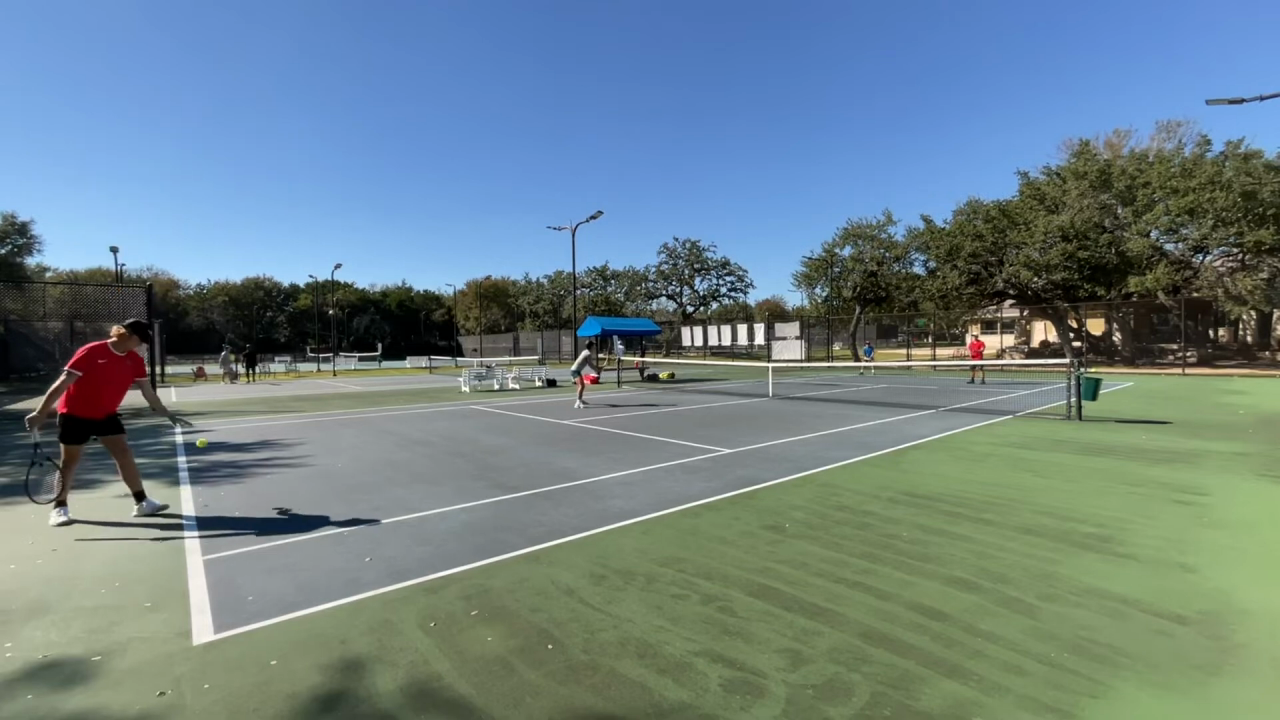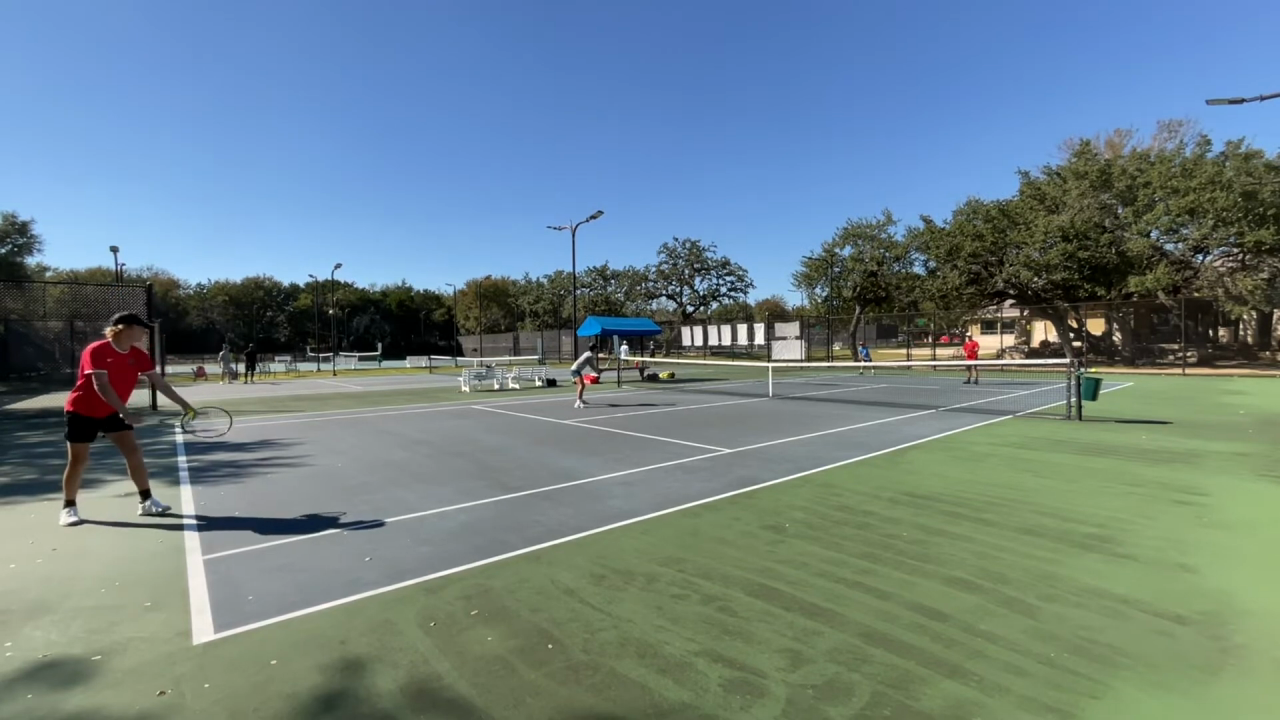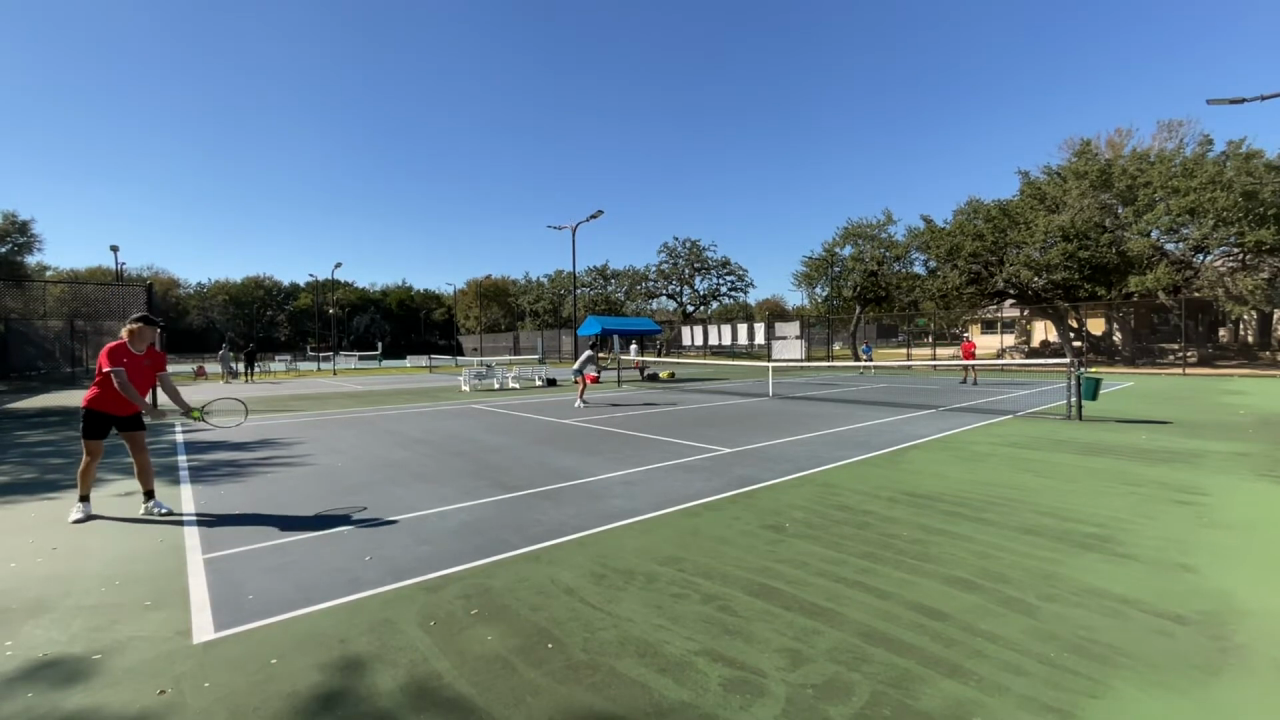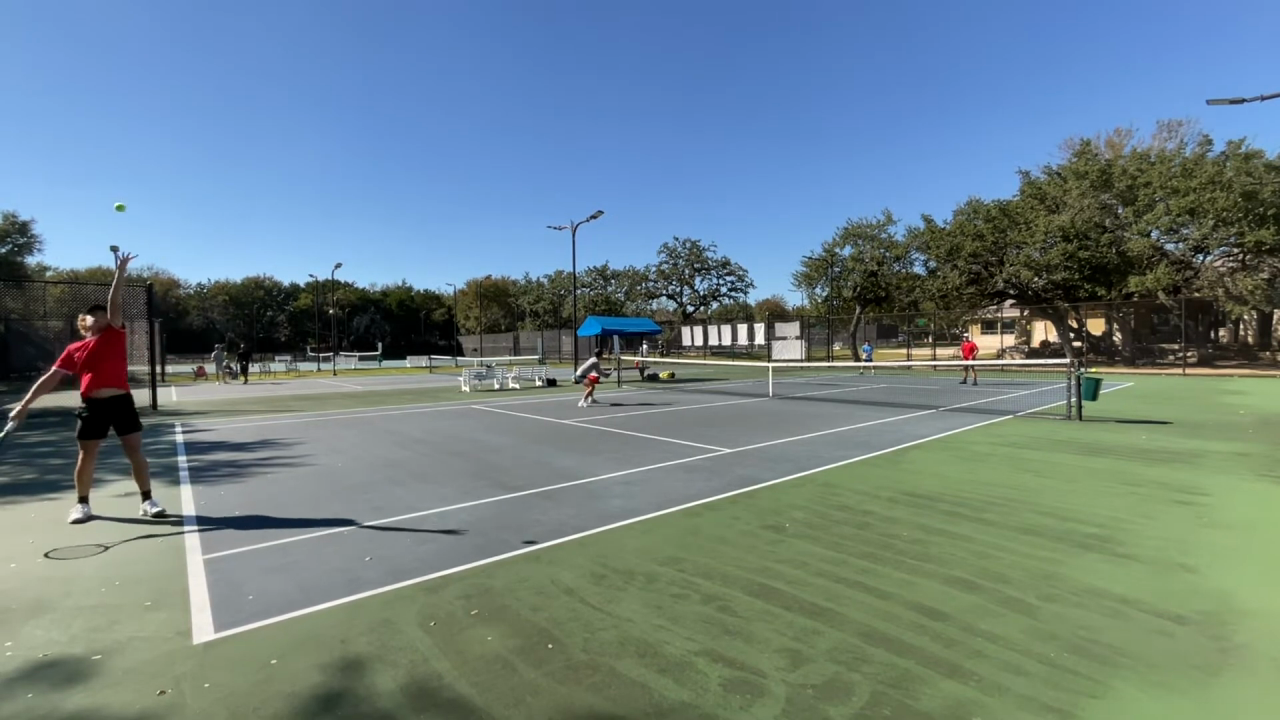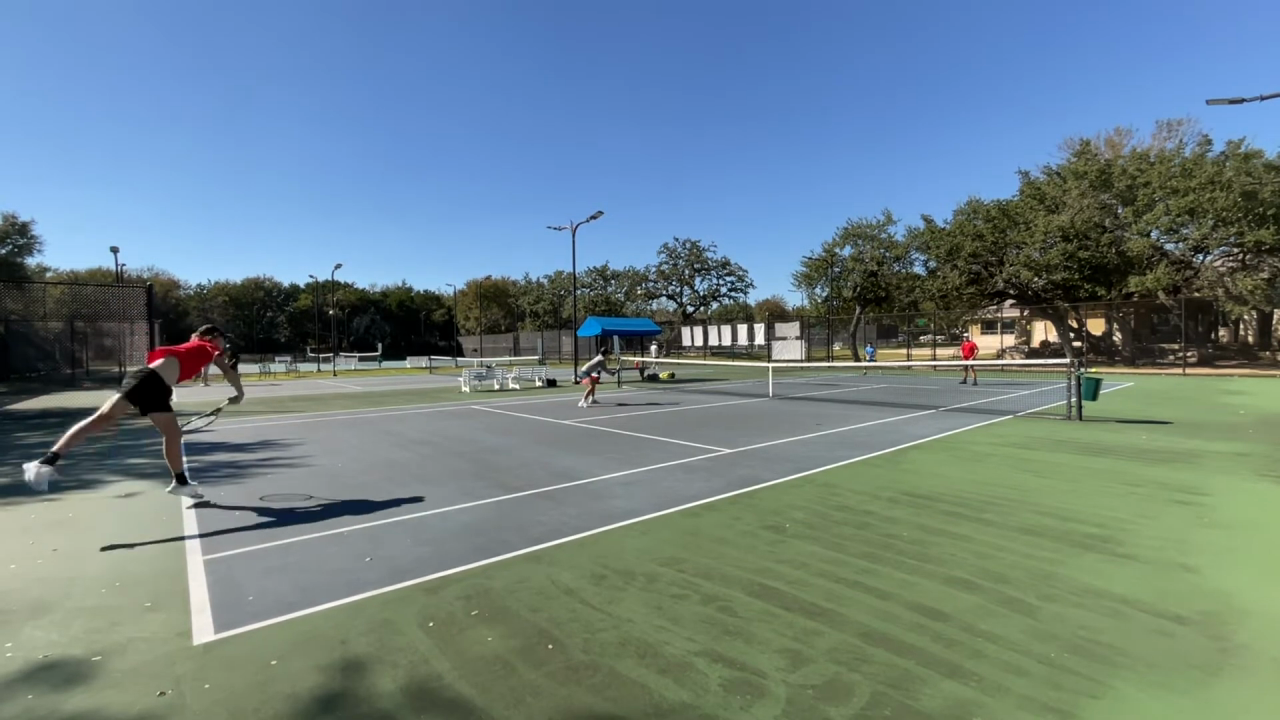
dt=1s
person 1, frame 1
left shoulder: (135, 360)
right shoulder: (91, 352)
left elbow: (149, 393)
right elbow: (63, 383)
left wrist: (170, 416)
right wrist: (41, 413)
left hip: (106, 415)
right hip: (75, 415)
left knee: (124, 454)
right knee: (70, 462)
left ankle: (141, 502)
right ankle: (60, 507)
person 1, frame 2
left shoulder: (138, 356)
right shoulder: (96, 351)
left elbow: (160, 383)
right elbow: (101, 385)
left wrist: (184, 404)
right wrist: (124, 410)
left hip: (113, 413)
right hip: (82, 412)
left knee: (134, 453)
right knee: (78, 461)
left ankle: (147, 501)
right ankle: (68, 508)
person 1, frame 3
left shoulder: (156, 356)
right shoulder: (113, 351)
left elbow: (167, 385)
right elbow: (121, 383)
left wrist: (186, 408)
right wrist: (147, 407)
left hip: (130, 411)
right hip: (97, 409)
left knee: (141, 454)
right knee: (92, 457)
left ankle: (150, 501)
right ankle: (82, 503)
person 1, frame 4
left shoulder: (114, 333)
right shoulder: (75, 350)
left elbow: (113, 304)
right elbow: (51, 378)
left wrist: (120, 272)
right wrist: (25, 404)
left hip: (121, 401)
right hip: (93, 407)
left knee: (135, 453)
right knee: (87, 456)
left ankle: (147, 501)
right ankle: (82, 503)
person 1, frame 5
left shoulder: (187, 351)
right shoulder: (204, 347)
right elbow: (225, 366)
right wrist: (239, 391)
left hip: (148, 383)
right hip: (152, 383)
left knee: (173, 433)
right knee: (101, 420)
left ankle: (180, 482)
